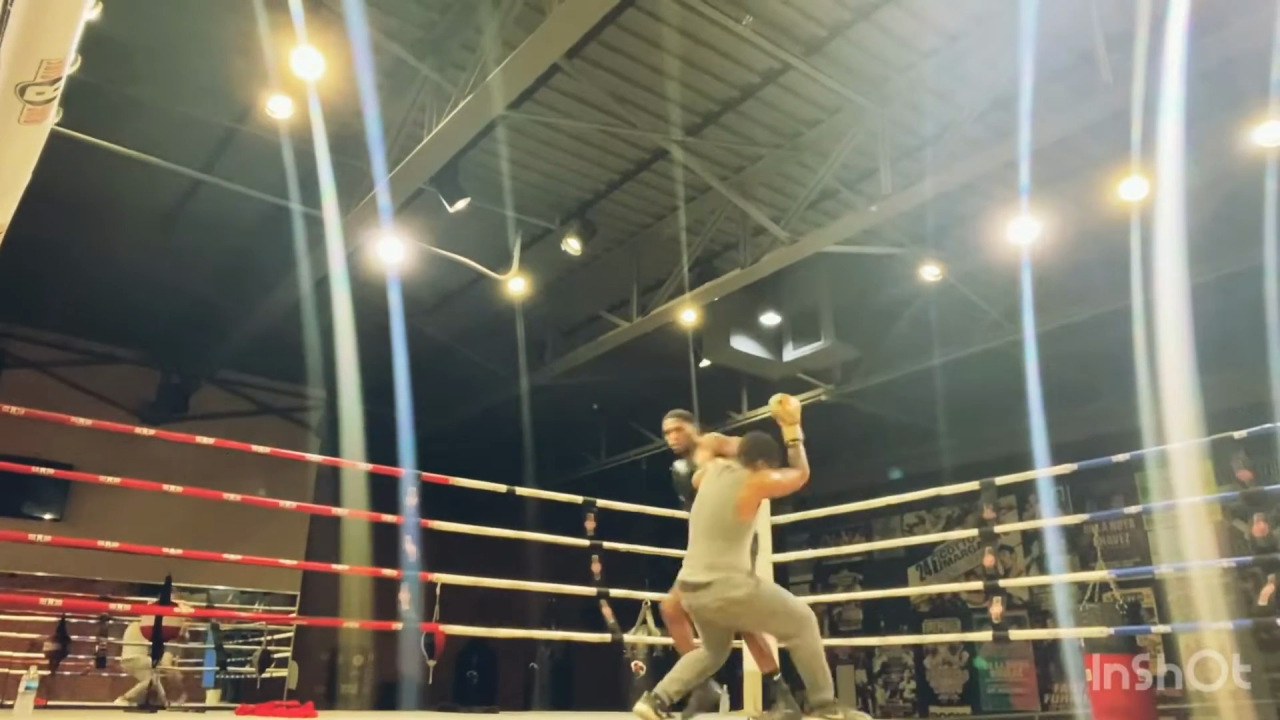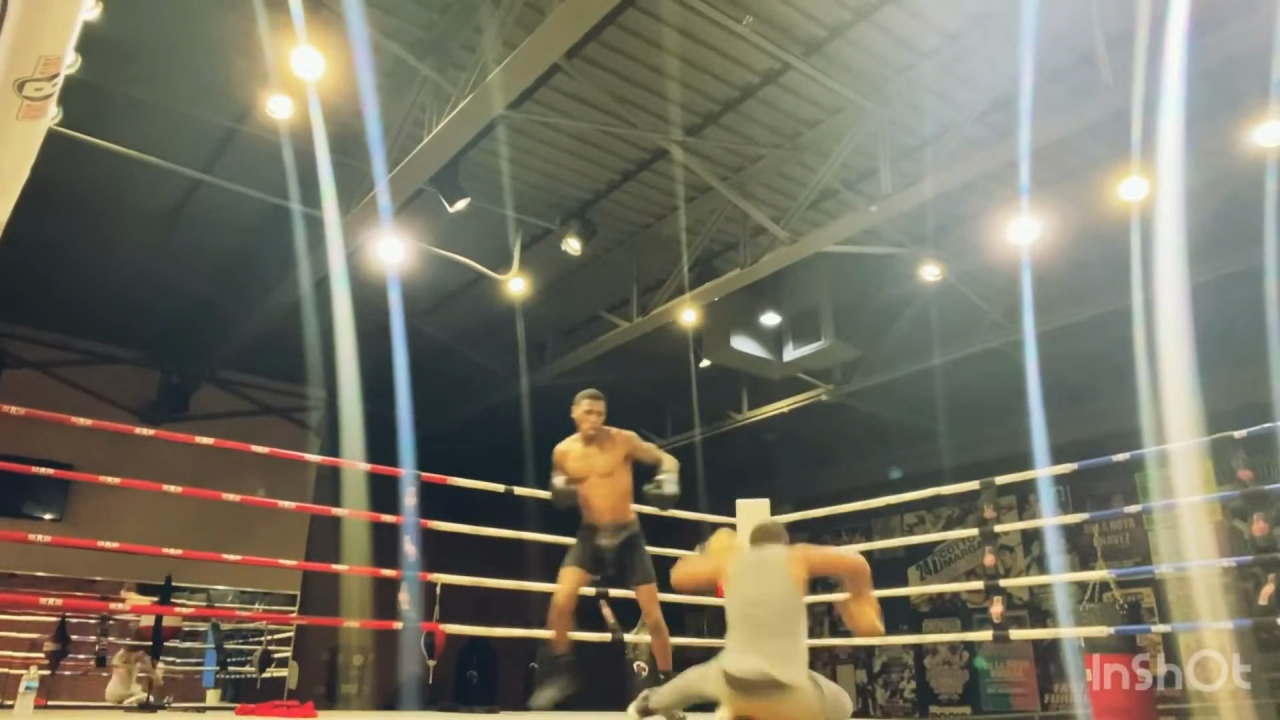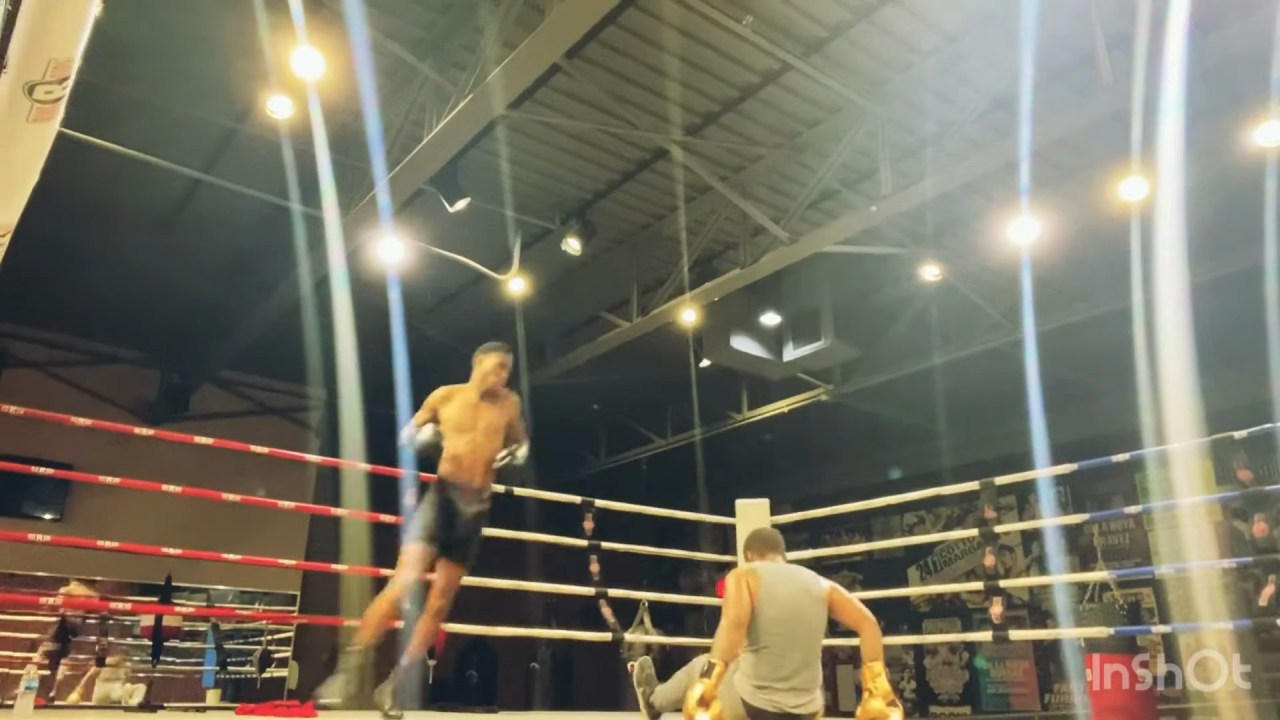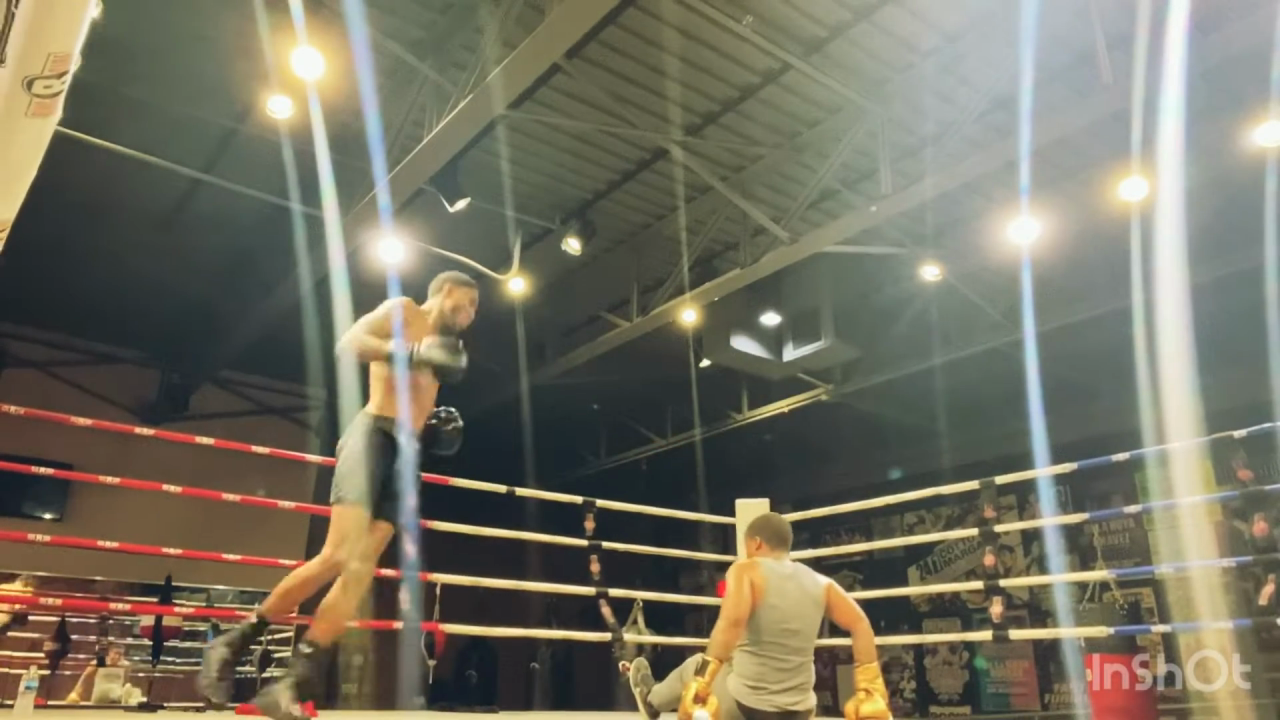
dt=0.5s
person 1, frame 1
left shoulder: (709, 444)
right shoulder: (689, 467)
right wrist: (687, 493)
right knee: (671, 608)
left ankle: (781, 694)
right ankle: (703, 687)
person 1, frame 2
left shoulder: (624, 441)
right shoulder: (564, 452)
left elbow: (666, 460)
right elbow: (562, 487)
left wrist: (669, 483)
right wrist: (559, 491)
left hip: (627, 537)
right hip: (589, 538)
left knee: (652, 617)
right knee: (561, 602)
right ankle: (563, 674)
person 1, frame 3
left shoulder: (510, 404)
right shoulder: (444, 397)
left elbow: (521, 441)
right elbow: (406, 437)
left wrist: (517, 456)
right wrist: (419, 439)
left hip: (475, 508)
right hip: (441, 497)
left knee: (440, 601)
right knee: (406, 581)
left ankle: (397, 682)
right ankle: (349, 668)
person 1, frame 4
left shoulder: (441, 349)
right shoulder: (402, 310)
right elbow: (348, 343)
left wrist: (438, 419)
right wrist: (416, 356)
left hip: (404, 455)
right hip: (372, 437)
left knee: (360, 570)
right knee: (338, 555)
left ankle: (292, 682)
right ankle: (234, 643)
person 2, frame 1
left shoulder: (715, 470)
right shoulder: (757, 482)
right elbow: (800, 476)
right wrist: (792, 428)
left hip: (690, 590)
right hip: (727, 589)
left knee: (713, 651)
right knee: (804, 622)
person 2, frame 2
left shoulder: (731, 561)
right shoulder: (796, 558)
left elbow: (678, 577)
right elbow: (855, 563)
left wrist: (710, 552)
right wrist: (860, 601)
left hip: (736, 687)
right hip: (789, 695)
left knee: (708, 675)
person 2, frame 3
left shoulder: (742, 576)
right shoulder: (820, 584)
left elbow: (732, 624)
right elbow: (867, 625)
left wrist: (704, 688)
right wrist: (878, 691)
left knee: (707, 665)
person 2, frame 4
left shoulder: (746, 570)
right shoulder: (819, 583)
left elbow: (732, 620)
right elbow: (860, 625)
left wrist: (700, 681)
right wrist: (870, 689)
left knee: (696, 666)
